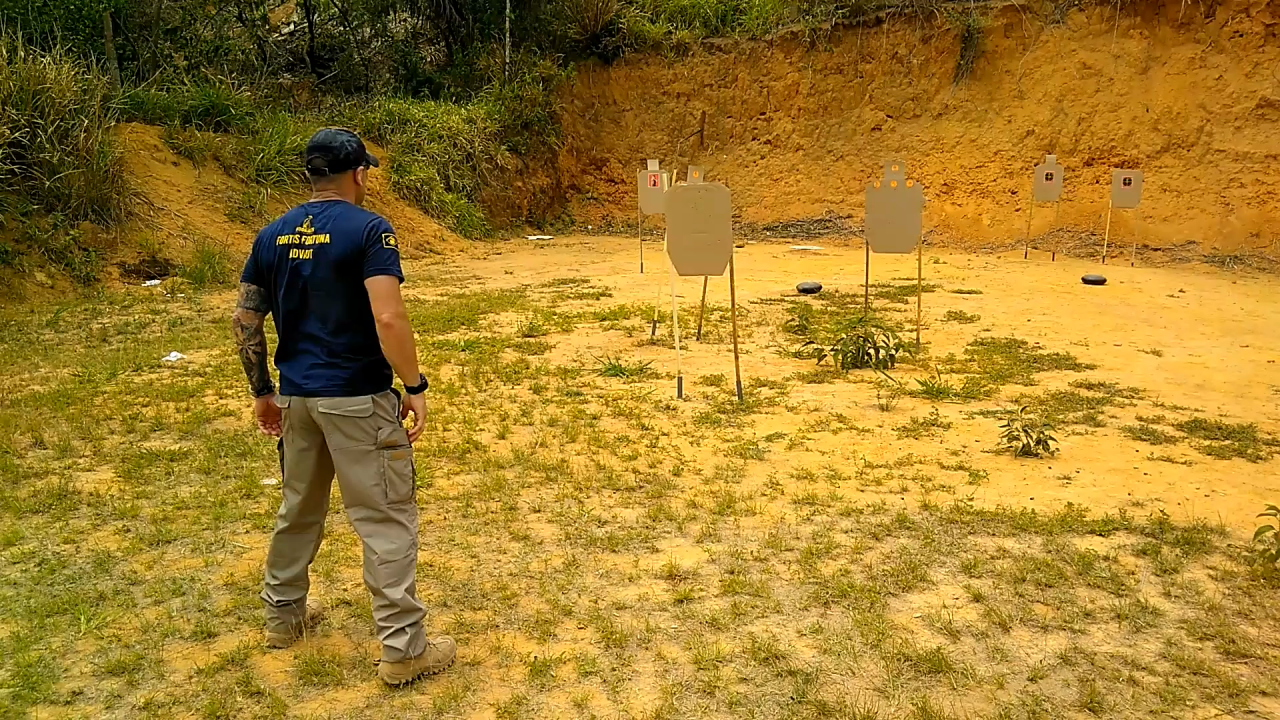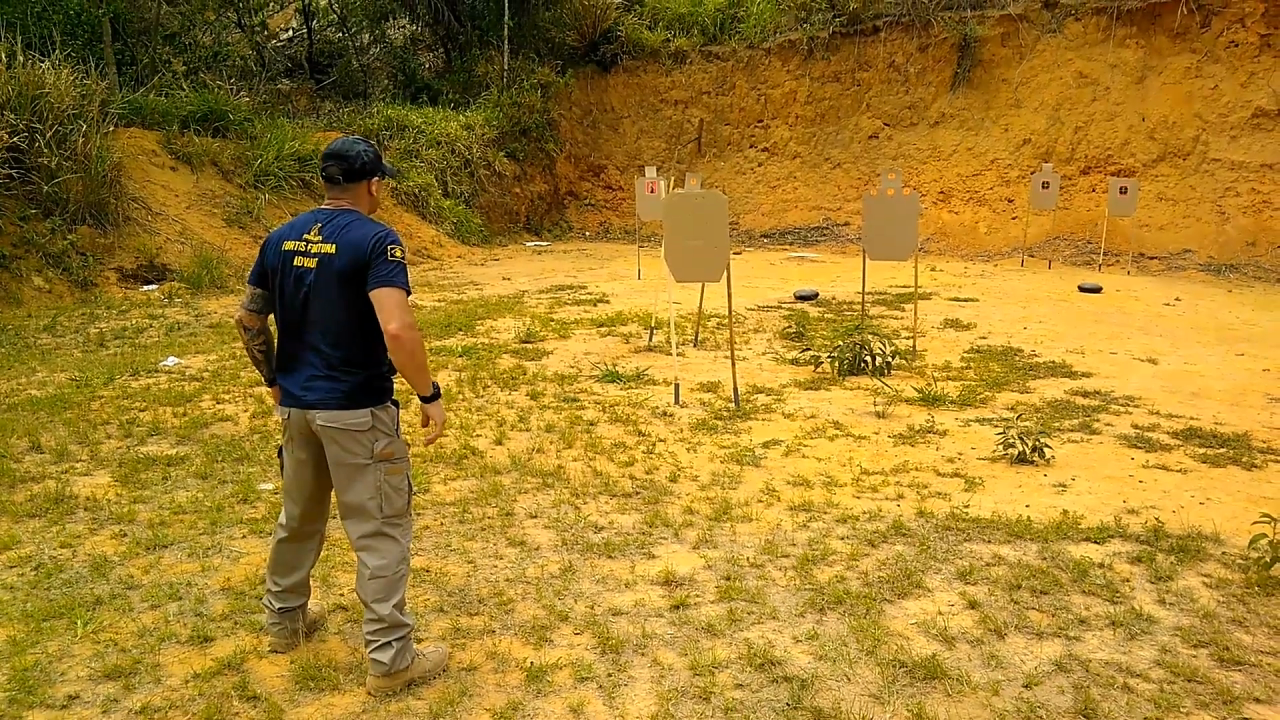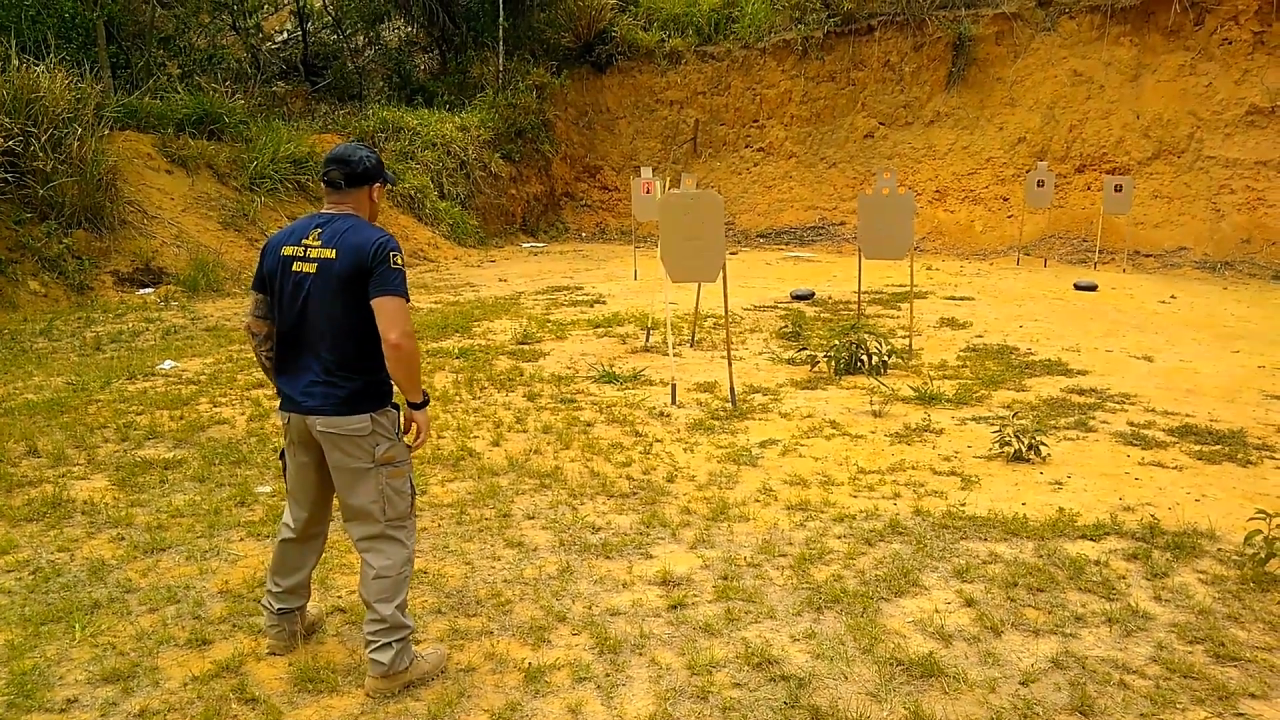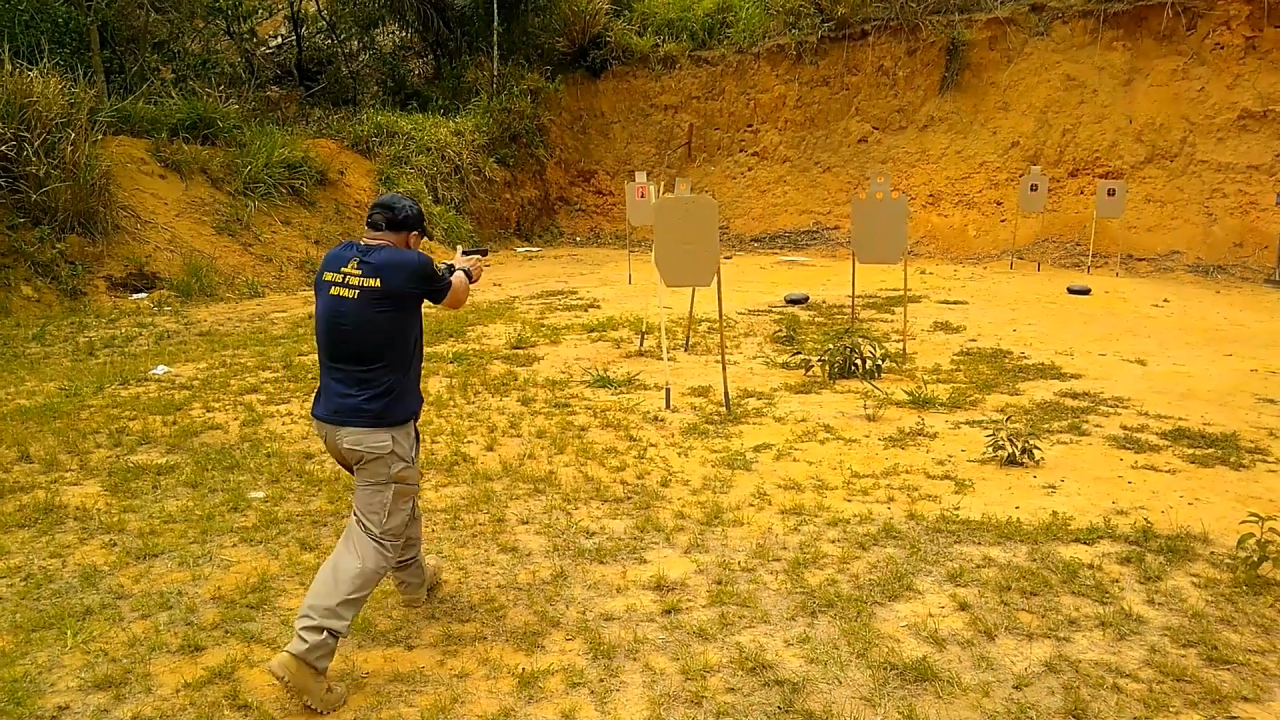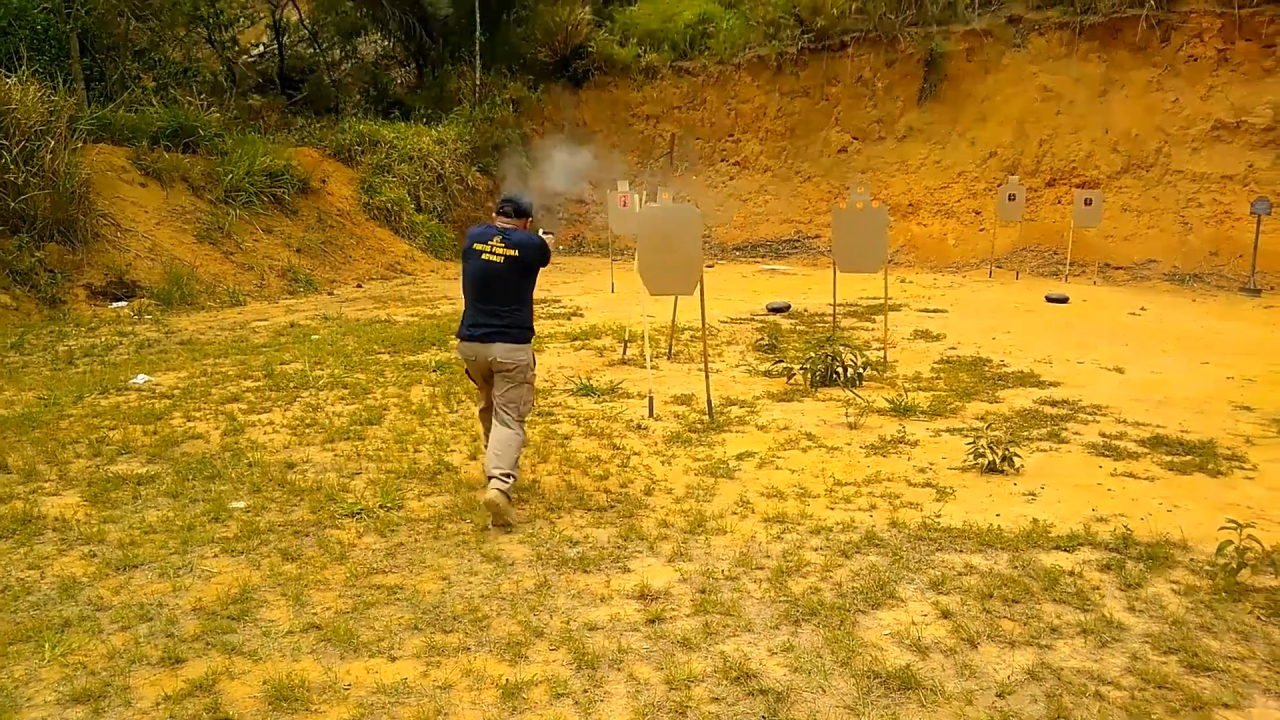
dt=1s
person 1, frame 1
left shoulder: (272, 235)
right shoulder: (368, 228)
left elbow: (244, 319)
right elbow: (389, 319)
left wrist: (262, 390)
right wrist: (415, 387)
left hip: (296, 394)
right hip: (357, 397)
left knee: (298, 507)
right knee: (387, 517)
left ankle: (283, 615)
right ankle: (403, 647)
person 1, frame 2
left shoulder: (280, 239)
right shoulder: (375, 239)
left elbow: (249, 320)
right elbow: (397, 330)
left wrist: (275, 378)
right wrist: (429, 394)
left hip: (297, 404)
right hip: (357, 410)
left knee: (298, 515)
right knee: (381, 530)
left ankle: (285, 619)
right ankle: (390, 659)
person 1, frame 3
left shoulder: (279, 243)
right shoulder: (373, 245)
left elbow: (258, 327)
right elbow: (395, 340)
right wrist: (417, 402)
left hip: (297, 409)
right hip: (357, 413)
left knee: (301, 520)
right knee: (385, 533)
left ankle: (282, 621)
right ankle: (389, 660)
person 1, frame 4
left shoulder: (331, 262)
right shoulder: (409, 265)
right elbow: (455, 297)
left wrist: (444, 271)
right wrist: (467, 271)
left hip: (329, 420)
right hip: (380, 427)
left knee: (389, 505)
right knee: (370, 542)
left ankle: (411, 577)
right ankle: (306, 652)
person 1, frame 5
left shoulder: (473, 237)
right shoulder: (533, 245)
left hip: (472, 344)
right hip: (513, 347)
left knee: (489, 404)
right knee: (509, 421)
left ankle: (497, 470)
right ankle: (499, 487)
